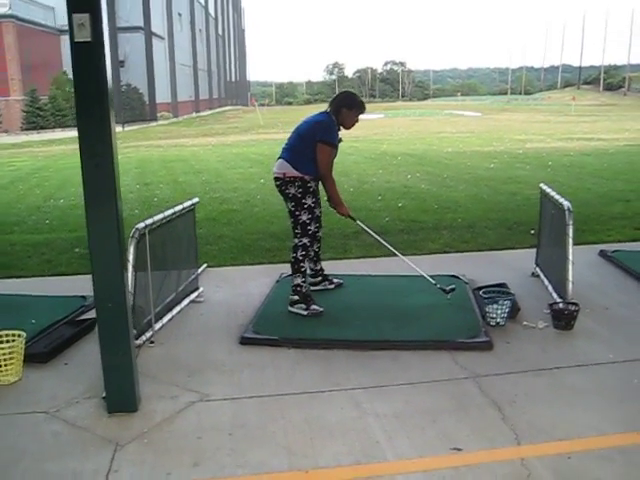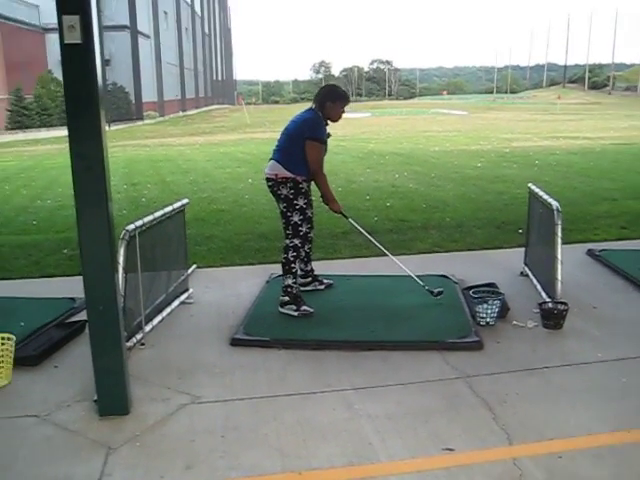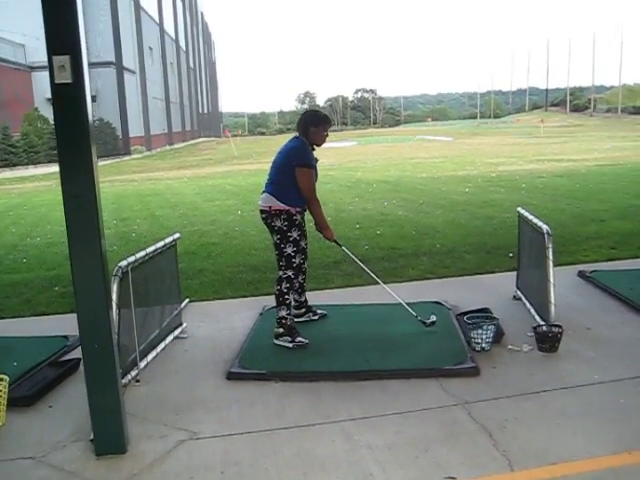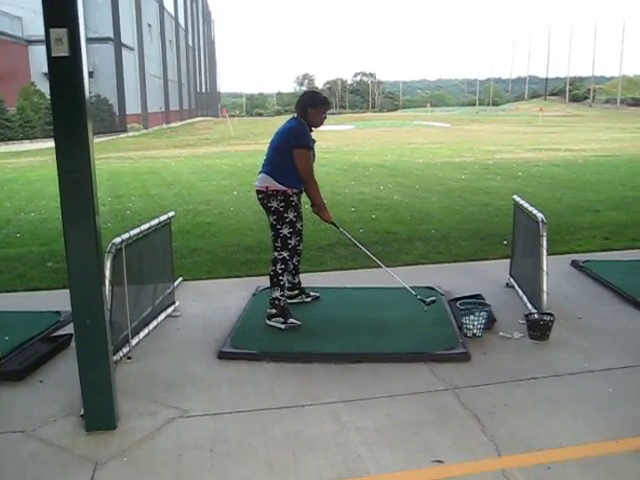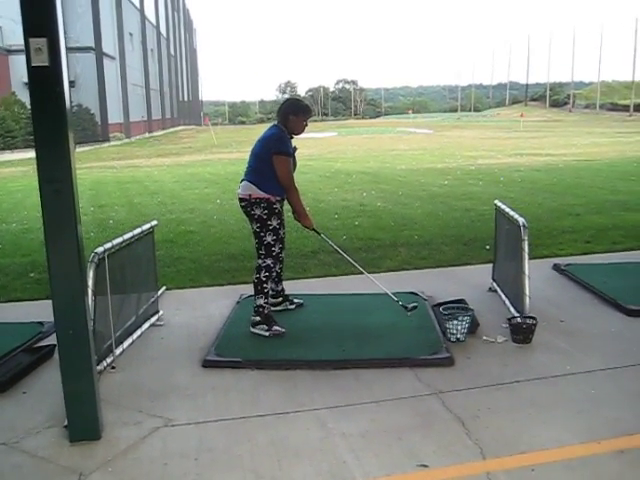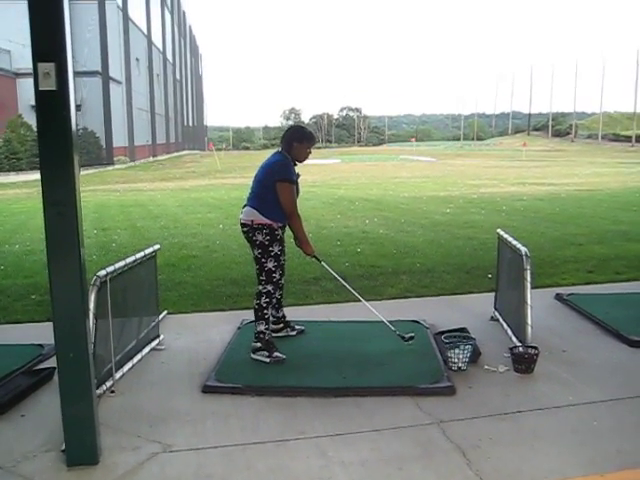
dt=0.5s
person 1, frame 1
left shoulder: (324, 122)
right shoulder: (327, 127)
left elbow: (320, 170)
right elbow: (325, 173)
left wrist: (332, 198)
right wrist: (339, 204)
left hip: (301, 178)
right hip: (293, 179)
left knee: (314, 228)
right knee: (304, 234)
left ankle: (317, 277)
right ankle: (298, 296)
person 1, frame 2
left shoulder: (311, 118)
right shoulder: (314, 124)
left elbow: (311, 166)
right elbow: (316, 170)
left wrist: (326, 195)
right wrist: (331, 199)
left hip: (293, 179)
right hip: (285, 180)
left knee: (305, 229)
right knee: (295, 234)
left ankle: (306, 277)
right ankle: (288, 297)
person 1, frame 3
left shoulder: (298, 147)
right shoulder: (301, 152)
left elbow: (302, 193)
right elbow: (310, 196)
left wrist: (318, 222)
right wrist: (324, 226)
left hip: (287, 211)
right hip: (280, 212)
left knee: (299, 260)
right knee: (289, 266)
left ankle: (300, 308)
right ankle: (283, 328)
person 1, frame 4
left shoulder: (296, 127)
right shoulder: (299, 132)
left elbow: (300, 175)
right elbow: (308, 177)
left wrist: (314, 203)
right wrist: (322, 208)
left hip: (283, 191)
right hip: (276, 193)
left knee: (294, 241)
right knee: (284, 247)
left ankle: (293, 290)
right ankle: (276, 309)
person 1, frame 5
left shoulder: (278, 135)
right shoulder: (279, 140)
left elbow: (282, 182)
right elbow: (288, 184)
left wrist: (296, 210)
right wrist: (303, 214)
left hip: (266, 199)
right hip: (259, 200)
left knee: (276, 249)
right knee: (268, 254)
left ankle: (277, 297)
right ankle: (260, 317)
person 1, frame 6
left shoulder: (281, 162)
right shoulder: (283, 167)
left elbow: (285, 209)
right elbow: (291, 211)
left wrist: (297, 237)
right wrist: (304, 242)
left hip: (267, 225)
right hip: (260, 226)
left knee: (277, 275)
right knee: (268, 280)
left ankle: (278, 323)
right ankle: (260, 342)
